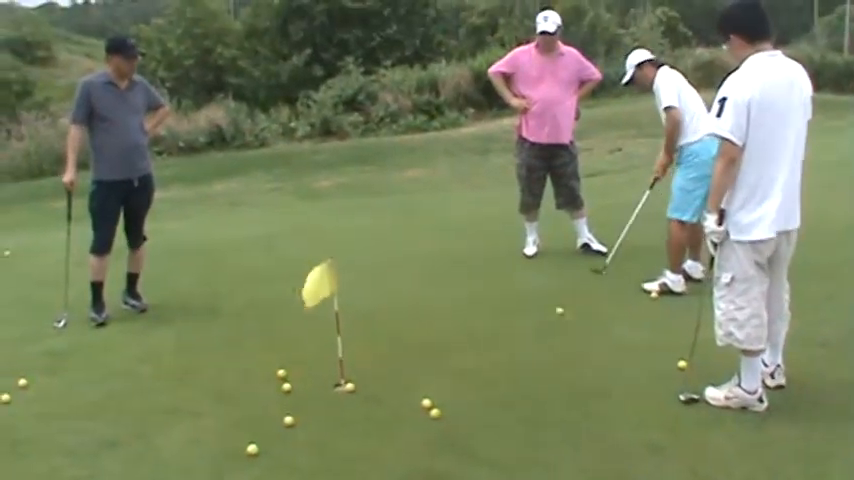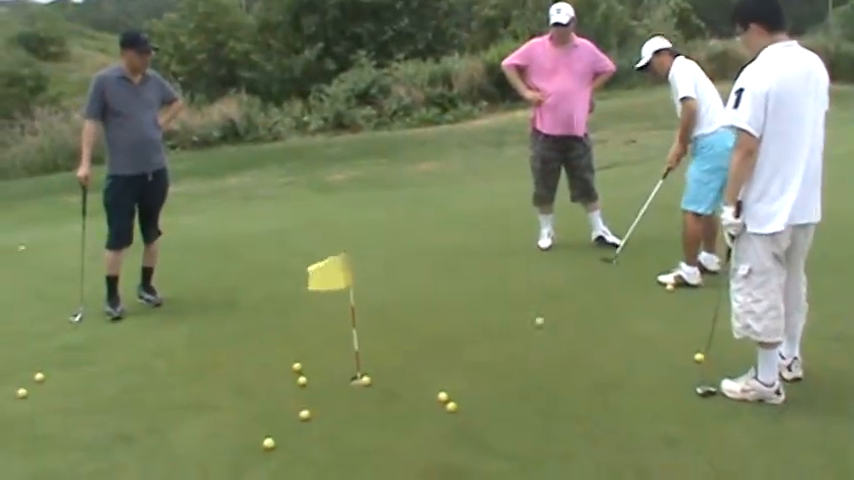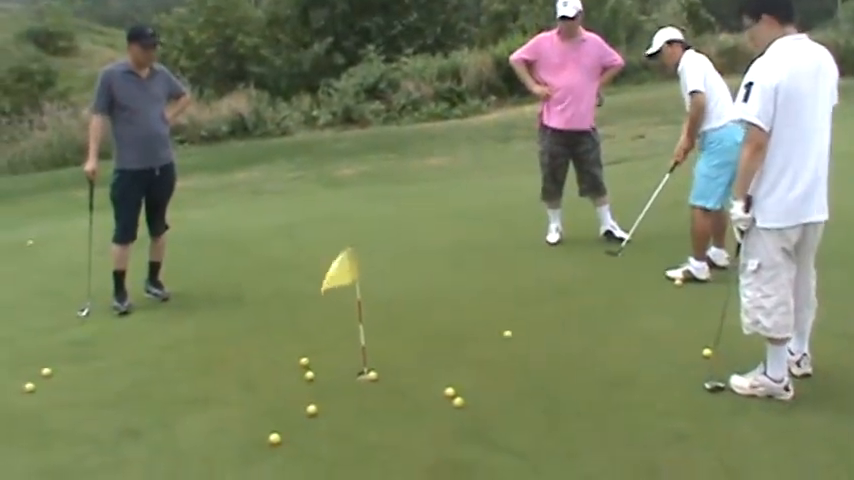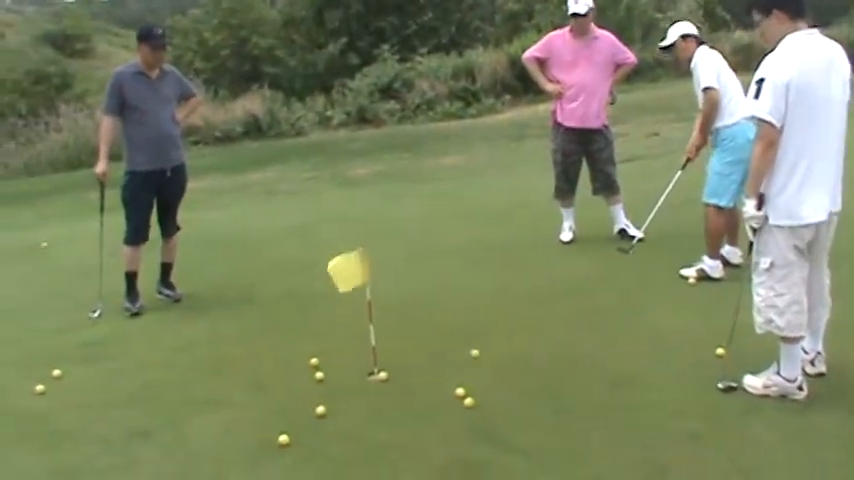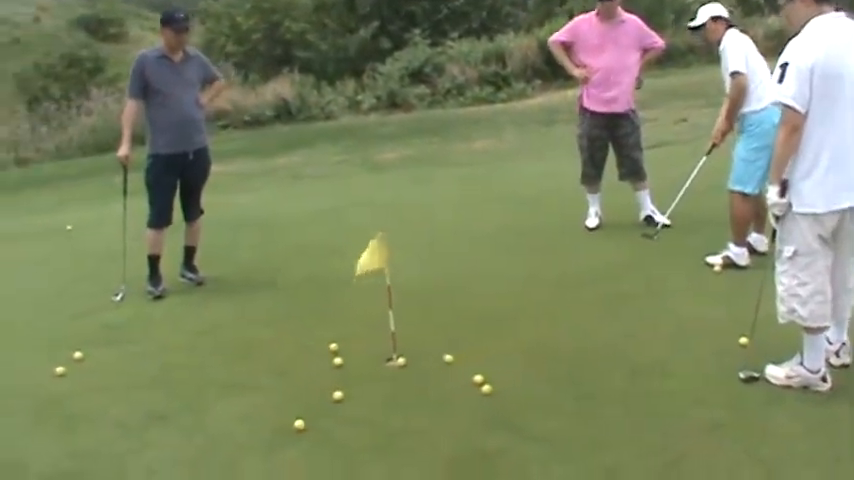
dt=0.2s
person 1, frame 1
left shoulder: (740, 84)
right shoulder: (799, 75)
left elbow: (729, 157)
right elbow: (796, 137)
left wrist: (712, 212)
left hip: (749, 213)
right hip: (786, 208)
left knee: (743, 299)
right knee: (775, 290)
left ankle: (749, 388)
right ankle: (772, 365)
person 1, frame 2
left shoulder: (758, 74)
right shoulder: (815, 66)
left elbow: (746, 148)
right elbow: (810, 129)
left wrist: (729, 203)
left hip: (766, 205)
right hip: (805, 201)
left knee: (760, 291)
right knee: (792, 283)
left ankle: (766, 381)
right ankle: (789, 357)
person 1, frame 3
left shoulder: (767, 68)
right shoulder: (825, 59)
left elbow: (756, 142)
right elbow: (820, 124)
left wrist: (739, 197)
left hip: (775, 200)
right hip: (813, 196)
left knee: (769, 286)
right knee: (802, 278)
left ankle: (776, 376)
right ankle: (799, 353)
person 1, frame 4
left shoulder: (779, 63)
right shoulder: (838, 55)
left elbow: (768, 139)
right elbow: (835, 121)
left wrist: (751, 196)
left hip: (788, 198)
right hip: (828, 192)
left knee: (783, 285)
right knee: (816, 277)
left ankle: (789, 376)
right ankle: (813, 352)
person 1, frame 5
left shoulder: (803, 47)
left elbow: (791, 125)
left wrist: (775, 183)
left hip: (813, 185)
left knee: (806, 275)
left ankle: (812, 367)
person 2, frame 1
left shoulder: (141, 86)
right shoulder: (90, 86)
left elbow: (163, 108)
right elbow: (77, 127)
left wrist: (148, 127)
right wrist: (71, 168)
left hip: (141, 175)
right hip: (107, 178)
left knee: (137, 238)
right knee: (101, 242)
left ankle: (131, 291)
right ankle: (97, 302)
person 2, frame 2
left shoulder: (154, 80)
right shoulder: (104, 81)
left elbow: (176, 102)
right elbow: (91, 122)
left wrist: (162, 121)
right wrist: (85, 163)
left hip: (156, 170)
right hip: (122, 173)
left knee: (151, 232)
right knee: (118, 237)
left ankle: (146, 285)
right ankle: (112, 296)
person 2, frame 3
left shoulder: (162, 74)
right shoulder: (111, 76)
left elbow: (184, 96)
right elbow: (99, 117)
left wrist: (170, 115)
right wrist: (92, 157)
left hip: (163, 165)
right hip: (129, 168)
left knee: (158, 227)
right knee: (124, 231)
left ankle: (153, 280)
right ankle: (119, 291)
person 2, frame 4
left shoulder: (172, 75)
right shoulder: (122, 77)
left elbow: (195, 97)
right elbow: (110, 118)
left wrist: (181, 115)
right wrist: (103, 159)
left hip: (174, 166)
right hip: (140, 169)
left knee: (170, 228)
right knee: (135, 234)
left ankle: (165, 281)
right ankle: (131, 292)
person 2, frame 5
left shoulder: (196, 60)
right shoulder: (145, 61)
left elbow: (219, 81)
right elbow: (133, 102)
left wrist: (205, 99)
right wrist: (126, 143)
left hip: (197, 150)
right hip: (163, 153)
left knee: (193, 212)
right knee: (158, 217)
left ankle: (188, 265)
right ankle: (154, 275)
person 3, frame 1
left shoulder: (664, 79)
right shoulder: (670, 79)
left elbow: (674, 117)
left wrist: (667, 155)
right wrist: (663, 157)
left hip: (697, 152)
right hip: (705, 149)
left knee: (678, 217)
right knee: (691, 214)
left ankle: (673, 278)
right ankle: (693, 266)
person 3, frame 2
left shoulder: (680, 69)
right shoulder: (684, 71)
left elbow: (690, 107)
right elbow: (686, 116)
left wrist: (681, 145)
right wrist: (676, 148)
left hip: (712, 143)
right hip: (720, 141)
left knee: (693, 209)
right knee: (706, 206)
left ankle: (689, 271)
right ankle: (709, 258)
person 3, frame 3
left shoulder: (690, 62)
right shoulder: (693, 64)
left elbow: (699, 102)
right elbow: (694, 111)
left wrist: (689, 139)
right wrist: (683, 141)
left hip: (720, 138)
right hip: (728, 136)
left knee: (701, 204)
right knee: (715, 201)
left ankle: (697, 266)
right ankle: (717, 253)
person 3, frame 4
left shoulder: (703, 58)
right shoulder: (705, 60)
left elbow: (712, 98)
right elbow: (706, 107)
left wrist: (701, 136)
right wrist: (695, 138)
left hip: (733, 135)
right hip: (740, 133)
left knee: (715, 202)
right knee: (728, 198)
left ankle: (711, 264)
right ankle: (731, 251)
person 3, frame 5
left shoulder: (733, 41)
right shoulder: (733, 43)
left elbow: (740, 84)
right elbow: (733, 92)
left wrist: (729, 122)
right wrist: (721, 123)
left hip: (759, 120)
right hip: (765, 118)
left knee: (741, 189)
right knee: (754, 185)
left ankle: (737, 251)
right ankle: (758, 238)
person 4, frame 1
left shoulder: (572, 57)
right shoulder: (521, 55)
left elbow: (595, 77)
right elbow: (494, 72)
left wrist: (576, 97)
right wrist: (511, 99)
left hip: (562, 137)
right hip: (531, 137)
left knee: (571, 192)
right knee: (530, 193)
left ankle: (584, 237)
right ankle: (531, 238)
person 4, frame 2
left shoulder: (587, 49)
right shoulder: (535, 47)
left elbow: (608, 68)
right elbow: (508, 64)
left wrist: (590, 89)
right wrist: (525, 91)
left hip: (576, 129)
right hip: (545, 130)
left knee: (586, 184)
right knee: (544, 185)
left ankle: (599, 230)
right ankle: (546, 230)
person 4, frame 3
left shoulder: (595, 43)
right shoulder: (543, 42)
left elbow: (617, 63)
right elbow: (516, 59)
left wrist: (598, 83)
right wrist: (533, 86)
left hip: (584, 125)
right hip: (553, 125)
left knee: (594, 179)
right knee: (552, 180)
left ankle: (607, 224)
right ankle: (554, 226)
person 4, frame 4
left shoulder: (607, 40)
right shoulder: (554, 40)
left elbow: (629, 61)
right elbow: (528, 57)
left wrist: (610, 83)
right wrist: (546, 84)
left hip: (597, 122)
right hip: (566, 123)
left knee: (608, 177)
right knee: (565, 179)
left ankle: (621, 223)
right ankle: (568, 224)
person 4, frame 5
left shoulder: (634, 24)
right shoulder: (581, 24)
left elbow: (657, 45)
right elbow: (555, 41)
left wrist: (638, 67)
right wrist: (573, 70)
left hip: (624, 107)
right hip: (592, 107)
left knee: (634, 163)
right knee: (591, 165)
left ankle: (647, 210)
right ankle: (594, 210)
